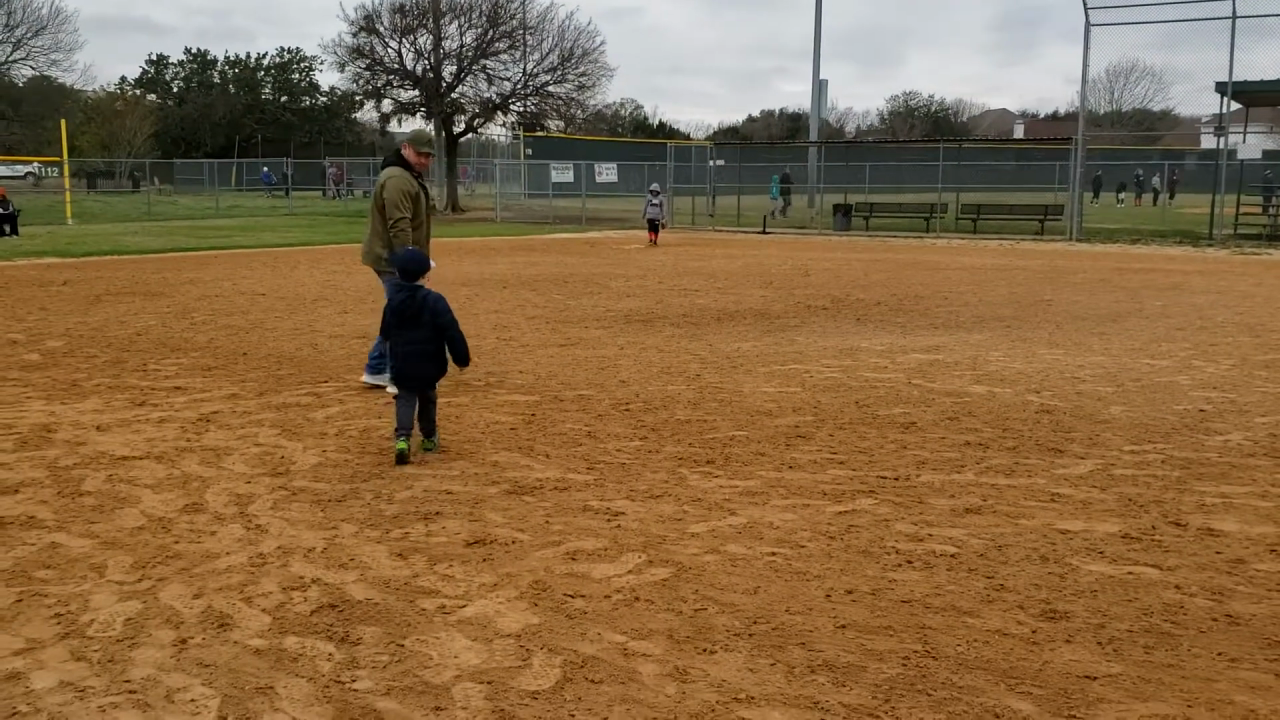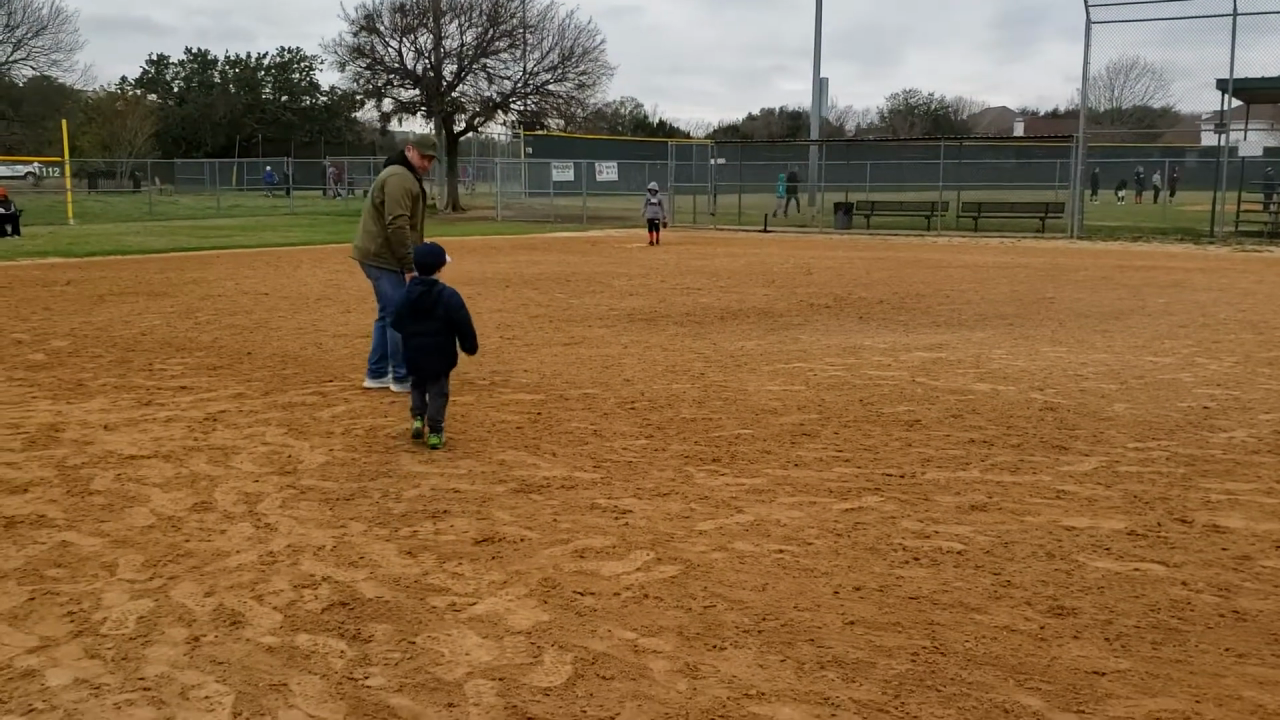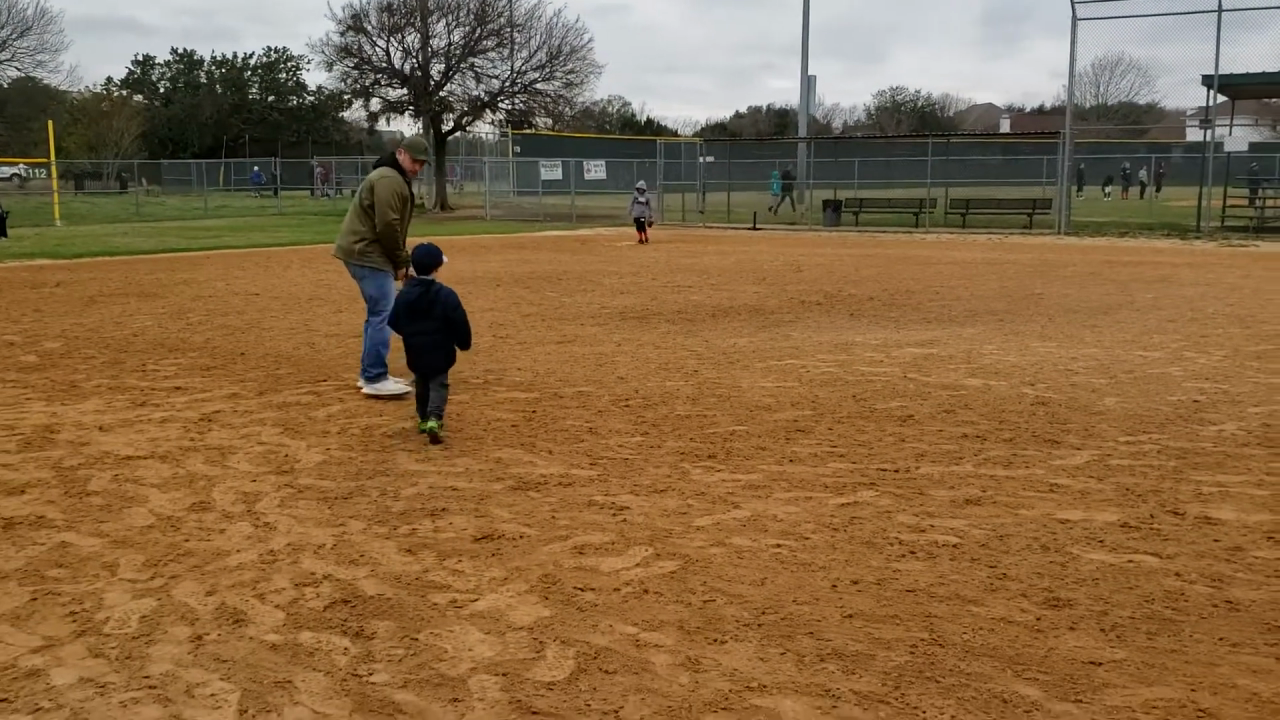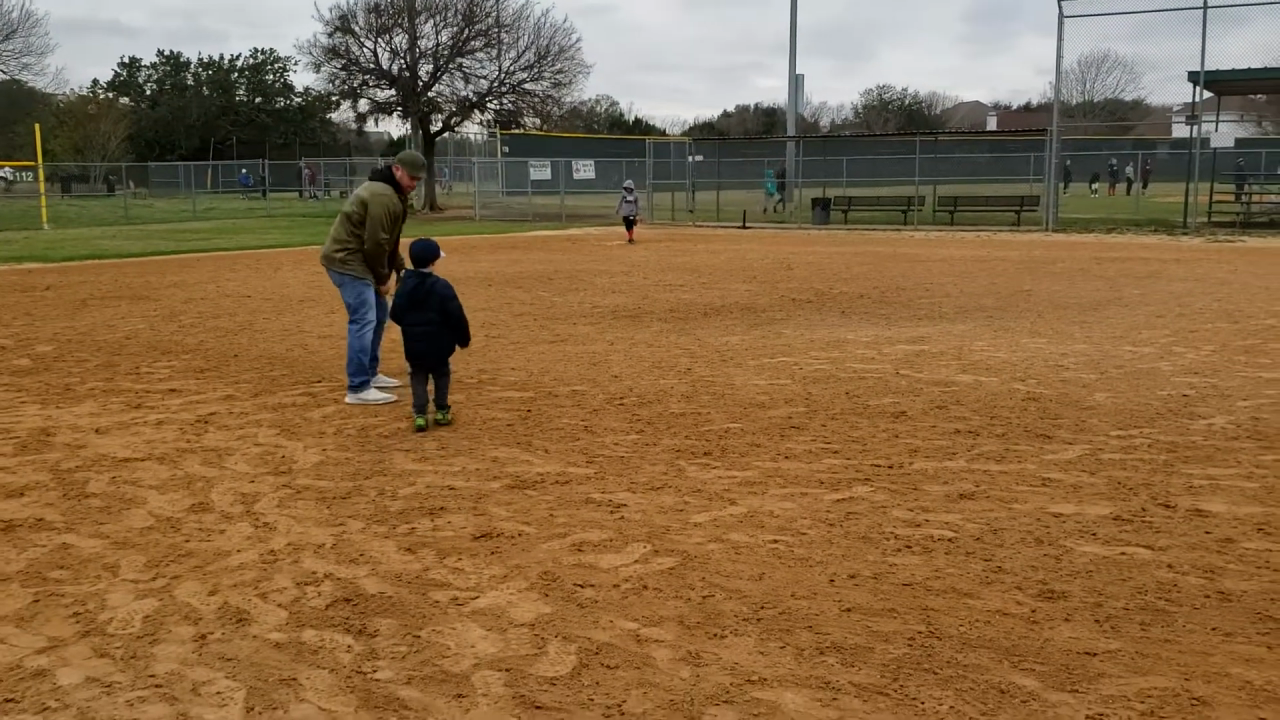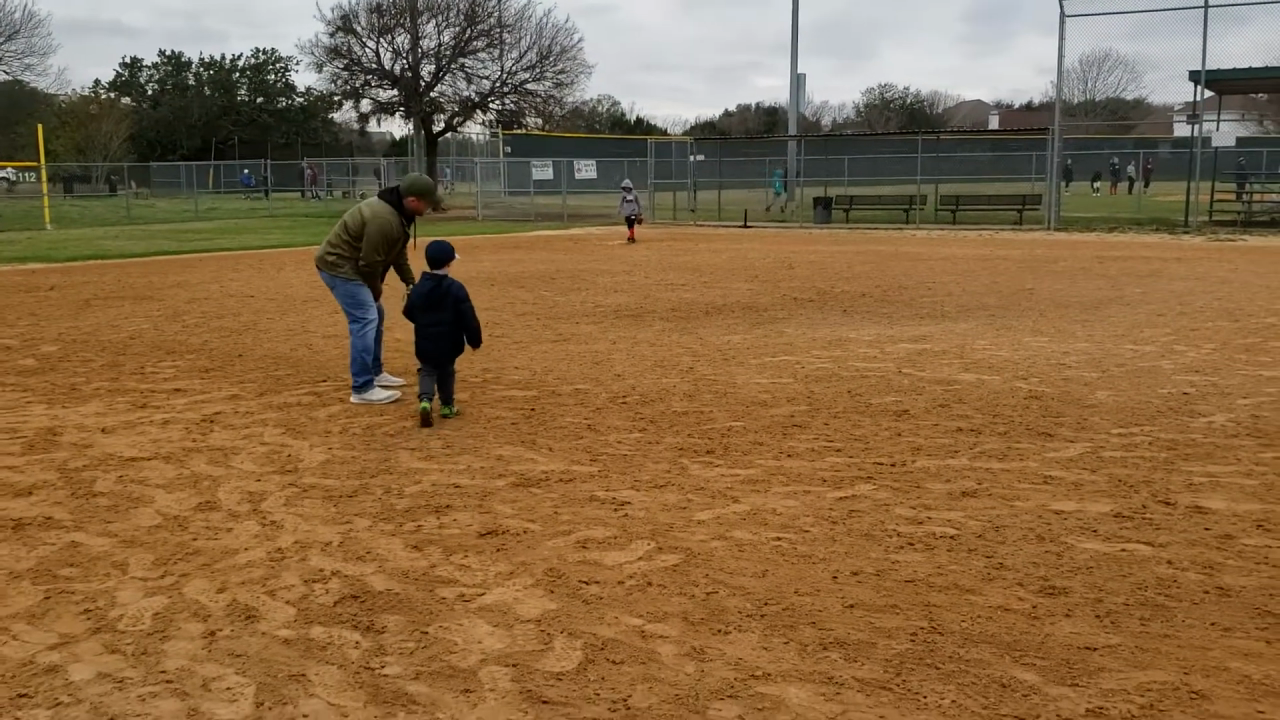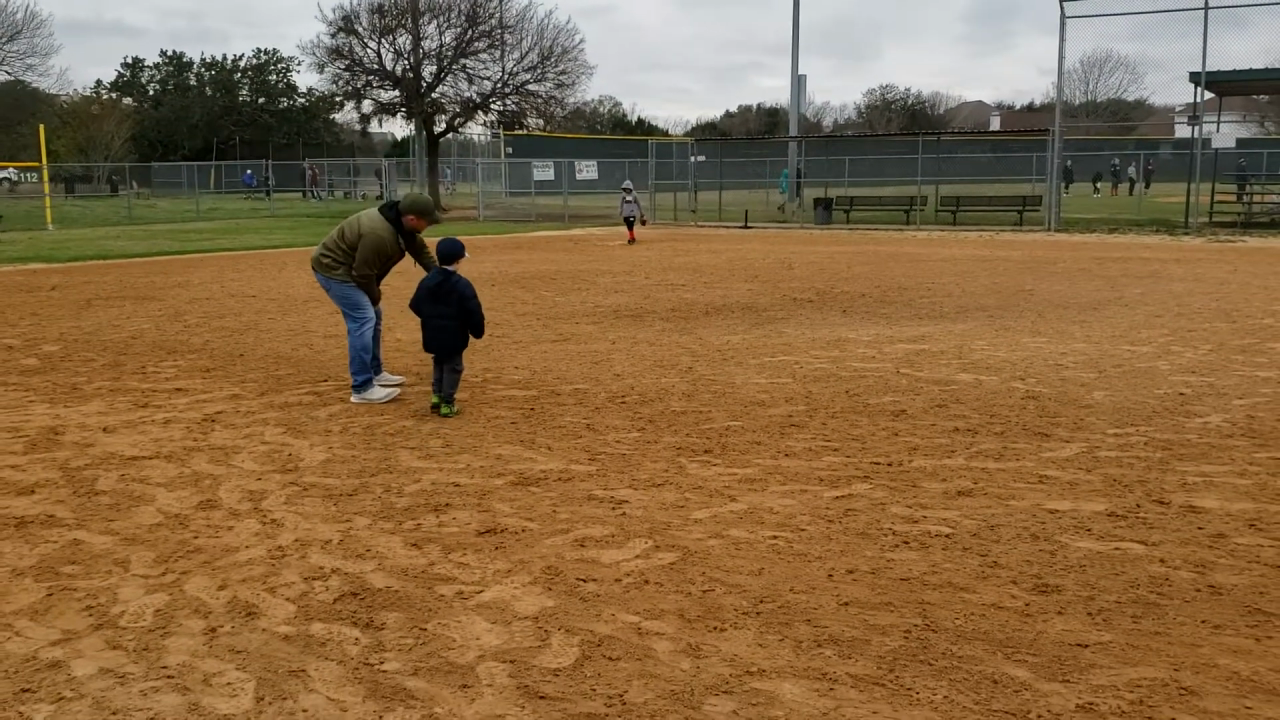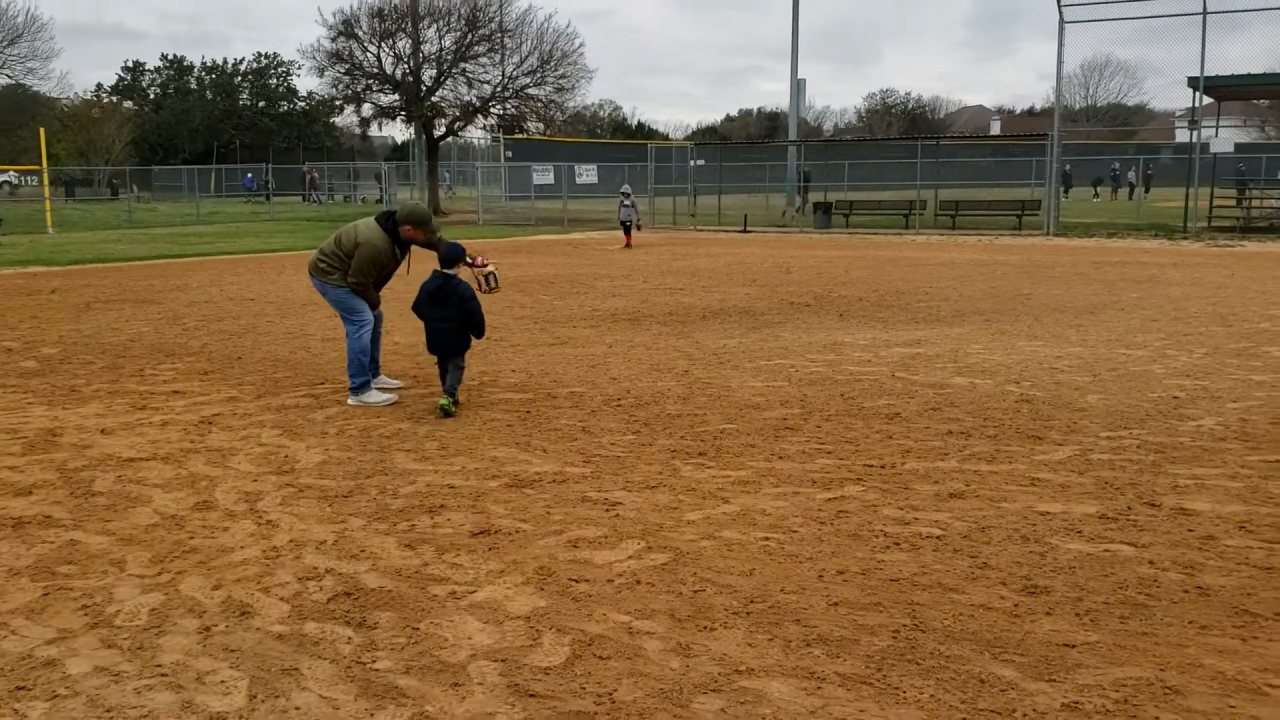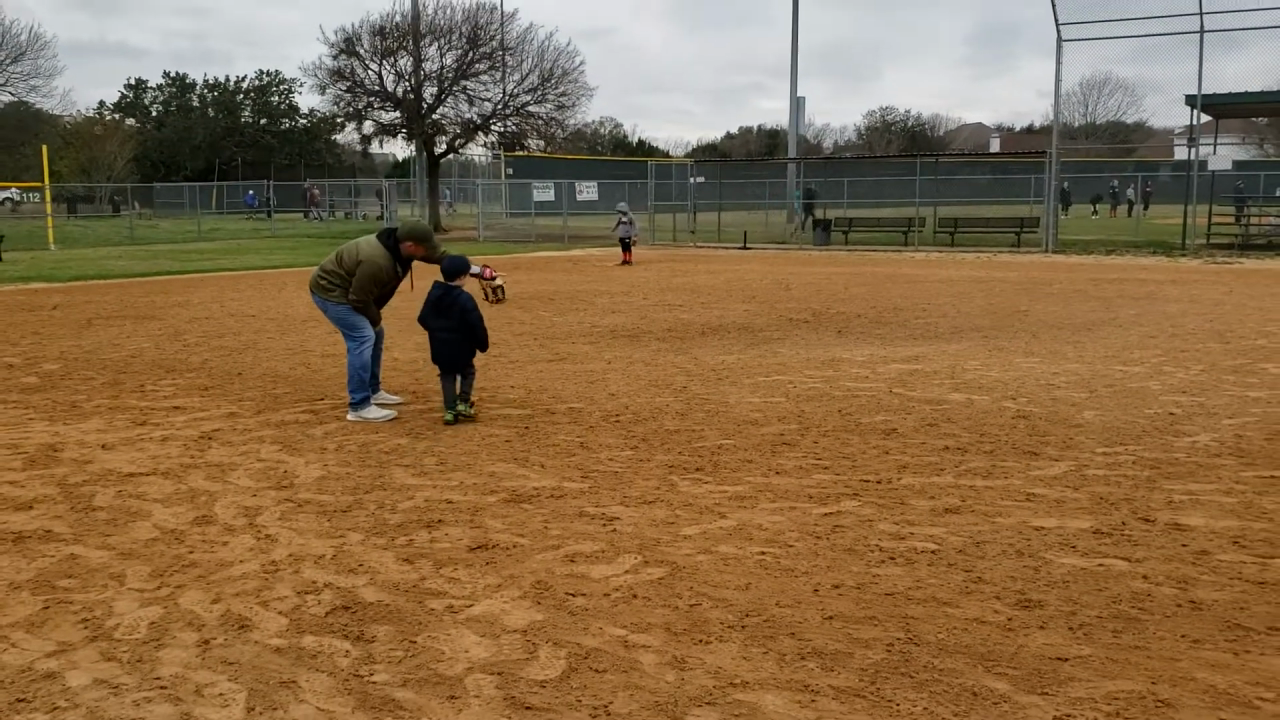
dt=0.2s
person 1, frame 1
left shoulder: (409, 177)
right shoulder: (398, 179)
right elbow: (399, 229)
left hip: (392, 260)
right hip: (394, 261)
left ankle: (375, 371)
person 1, frame 2
left shoulder: (406, 177)
right shoulder: (399, 177)
right elbow: (397, 225)
left wrist: (408, 264)
right wrist: (409, 266)
left hip: (377, 255)
right hip: (384, 257)
left knee: (388, 314)
left ankle: (377, 374)
right ankle: (401, 378)
person 1, frame 3
left shoulder: (395, 179)
right shoulder: (389, 180)
left elbow: (396, 227)
right elbow: (387, 227)
left wrist: (405, 261)
right wrist: (399, 263)
left hip: (365, 254)
right hip: (367, 255)
left knee: (380, 312)
right knee: (383, 313)
left ankle: (374, 373)
right ankle: (374, 379)
person 1, frame 4
left shoulder: (392, 193)
right shoulder: (383, 197)
left elbow: (389, 240)
right elbow: (375, 244)
left wrist: (400, 269)
right wrist: (382, 279)
left hip: (352, 261)
right hip: (348, 262)
left knee: (378, 313)
right knee: (364, 320)
left ankle: (370, 372)
right ankle: (358, 389)
person 1, frame 5
left shoulder: (401, 211)
right shoulder: (383, 219)
left elbow: (399, 253)
right elbow: (370, 262)
left wrist: (410, 282)
right wrist: (376, 293)
left hip: (351, 264)
right hip: (339, 266)
left knee: (375, 315)
right knee: (365, 319)
left ankle: (374, 372)
right ankle: (362, 389)
person 1, frame 6
left shoulder: (400, 224)
right shoulder: (377, 234)
left elbow: (420, 251)
right elbow: (363, 274)
right wrist: (375, 297)
left hip: (345, 269)
right hip: (333, 269)
left knee: (372, 316)
right knee: (365, 318)
left ankle: (373, 373)
right ankle: (362, 389)
person 1, frame 7
left shoulder: (398, 228)
right shoulder: (376, 244)
left elbow: (435, 241)
right elbow: (358, 281)
right wrist: (374, 302)
left hip: (345, 275)
right hip: (332, 276)
left knee: (374, 318)
right knee: (362, 322)
left ankle: (372, 376)
right ankle: (360, 391)
person 1, frame 8
left shoulder: (402, 244)
right shoulder: (377, 261)
left elbow: (440, 256)
right elbow: (358, 298)
left wrist: (476, 270)
right wrist: (375, 320)
left hip: (351, 290)
right hip: (330, 291)
left knee: (374, 335)
right knee: (363, 338)
left ankle: (372, 391)
right ankle: (359, 408)
person 2, frame 1
left shoulder: (392, 302)
right shoulder: (434, 301)
left elbow: (385, 333)
right elbow: (452, 333)
right wrist: (462, 359)
left hip: (402, 366)
right hip: (429, 364)
left knee: (405, 401)
right knee: (427, 399)
left ankle: (403, 440)
right ankle: (429, 437)
person 2, frame 2
left shoulder: (406, 295)
right shoulder: (449, 296)
left elbow: (397, 324)
right elbow: (463, 325)
right wrist: (470, 347)
left hip: (414, 356)
right hip: (440, 356)
left knee: (417, 388)
right knee: (438, 392)
left ankle: (418, 420)
right ankle: (435, 432)
person 2, frame 3
left shoulder: (404, 295)
right shoulder: (446, 295)
left elbow: (394, 323)
right elbow: (460, 324)
right wrist: (464, 343)
left hip: (415, 353)
right hip: (440, 353)
left knee: (422, 383)
right knee: (439, 385)
left ankle: (424, 418)
right ankle: (433, 420)
person 2, frame 4
left shoulder: (403, 287)
right shoulder: (442, 287)
left elbow: (395, 315)
right elbow: (456, 316)
right wrist: (463, 339)
left hip: (414, 344)
right hip: (439, 343)
left knee: (418, 376)
right knee: (442, 374)
left ankle: (420, 414)
right ankle: (442, 410)
person 2, frame 5
left shoulder: (419, 287)
right shoulder: (456, 288)
left elbow: (409, 313)
right elbow: (468, 318)
right wrist: (475, 340)
left hip: (425, 342)
right hip: (449, 342)
left knee: (426, 372)
right knee: (446, 371)
left ankle: (425, 402)
right ankle: (447, 405)
person 2, frame 6
left shoulder: (427, 281)
right shoulder: (463, 285)
left elbow: (415, 305)
right elbow: (474, 312)
right wrist: (477, 331)
left hip: (432, 335)
right hip: (454, 336)
left knee: (439, 363)
right knee: (453, 367)
left ankle: (437, 396)
right ankle: (447, 403)
person 2, frame 7
left shoulder: (428, 284)
right shoulder: (463, 288)
left elbow: (418, 308)
right elbow: (474, 314)
right wrist: (478, 332)
left hip: (435, 337)
right hip: (456, 337)
left knee: (443, 365)
right knee: (456, 367)
left ankle: (449, 397)
right ankle: (447, 398)
person 2, frame 8
left shoulder: (433, 295)
right shoulder: (465, 299)
left elbow: (423, 319)
right elbow: (476, 325)
right wrist: (482, 345)
left hip: (440, 348)
right hip: (461, 348)
left knee: (447, 377)
right knee: (467, 373)
left ankle: (449, 410)
right ankle: (463, 404)
